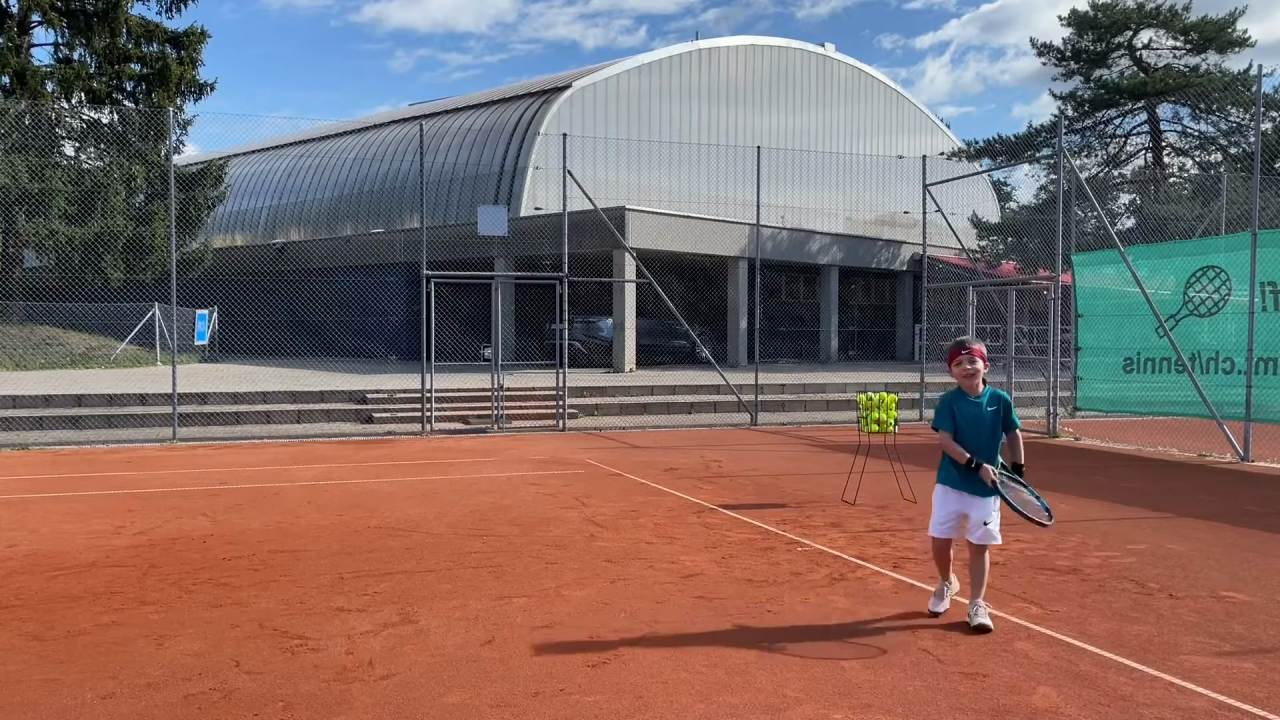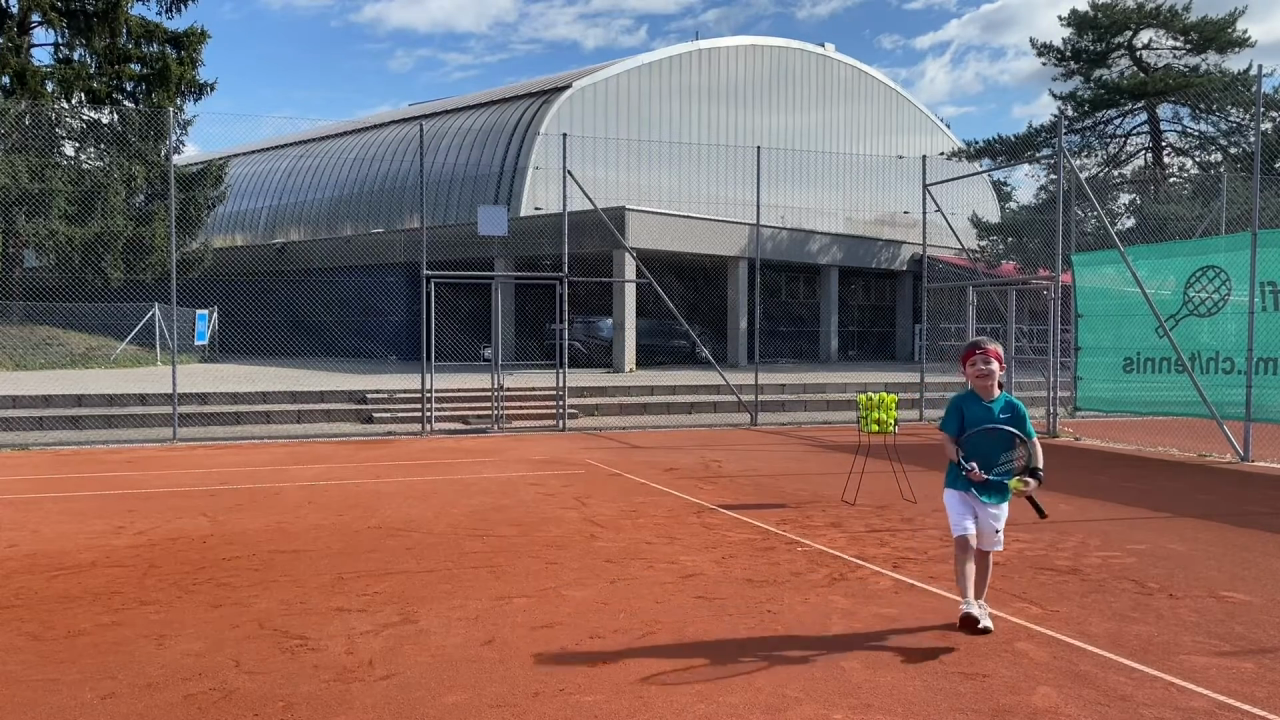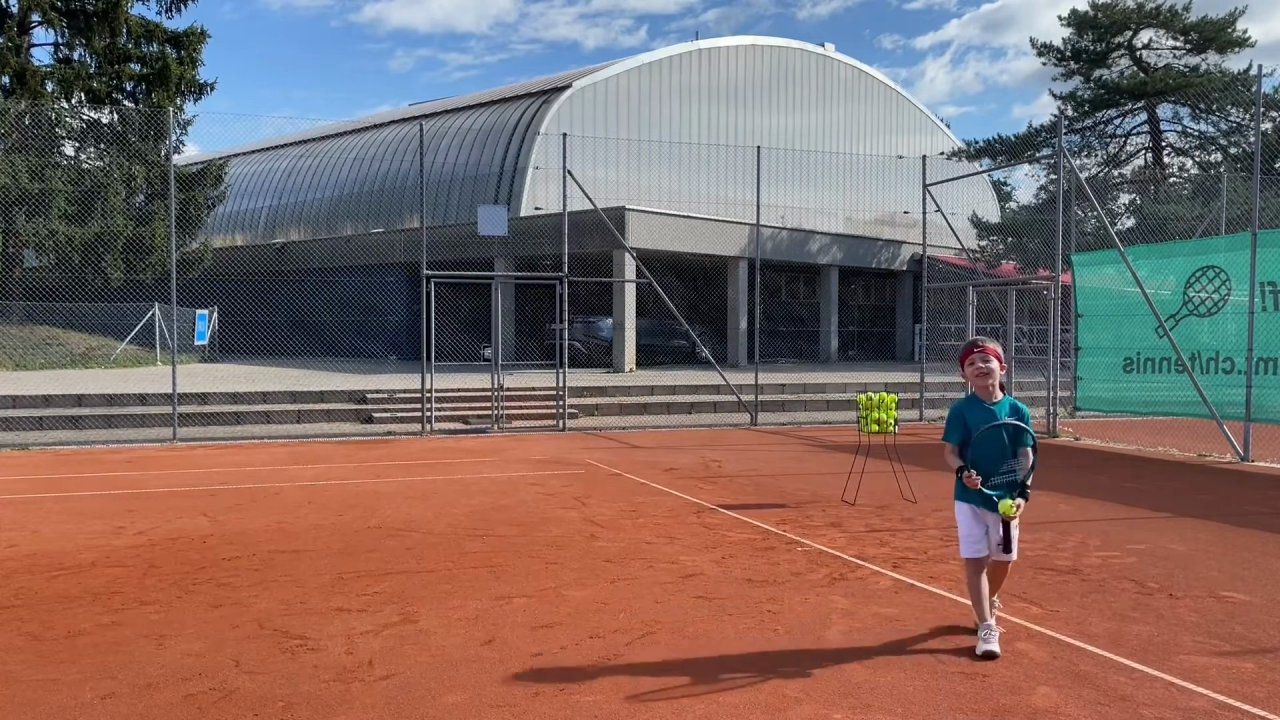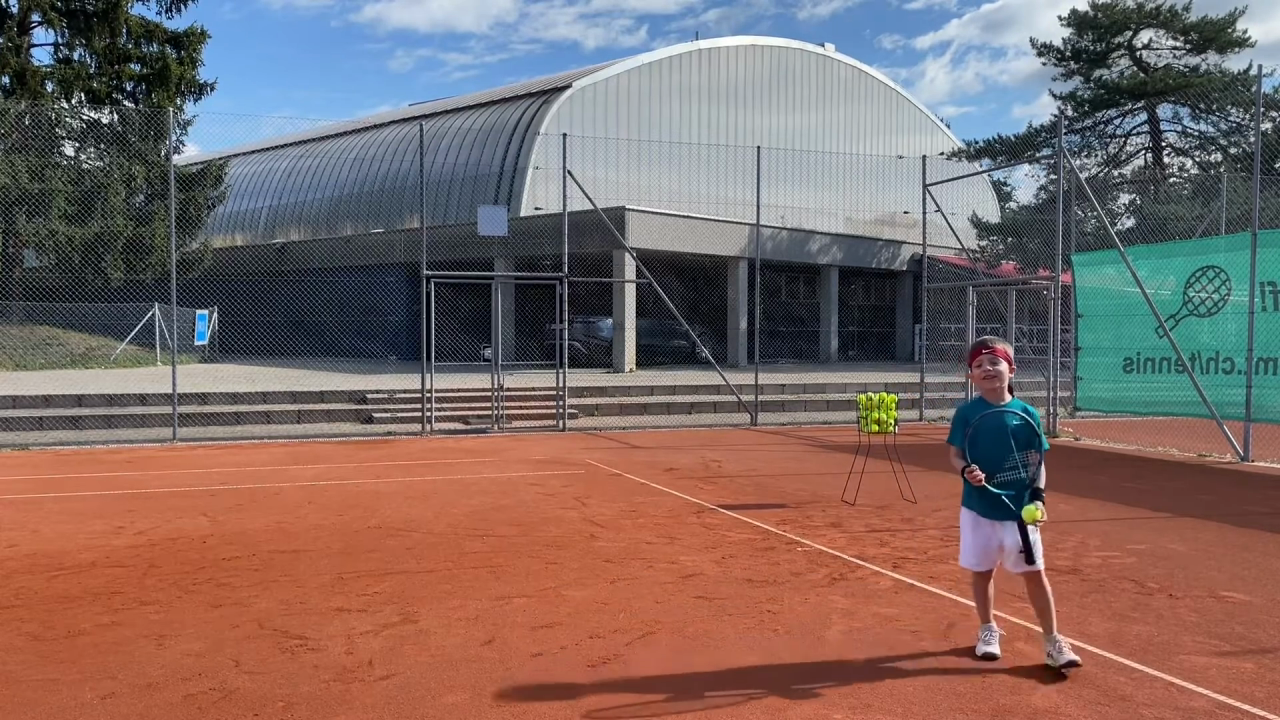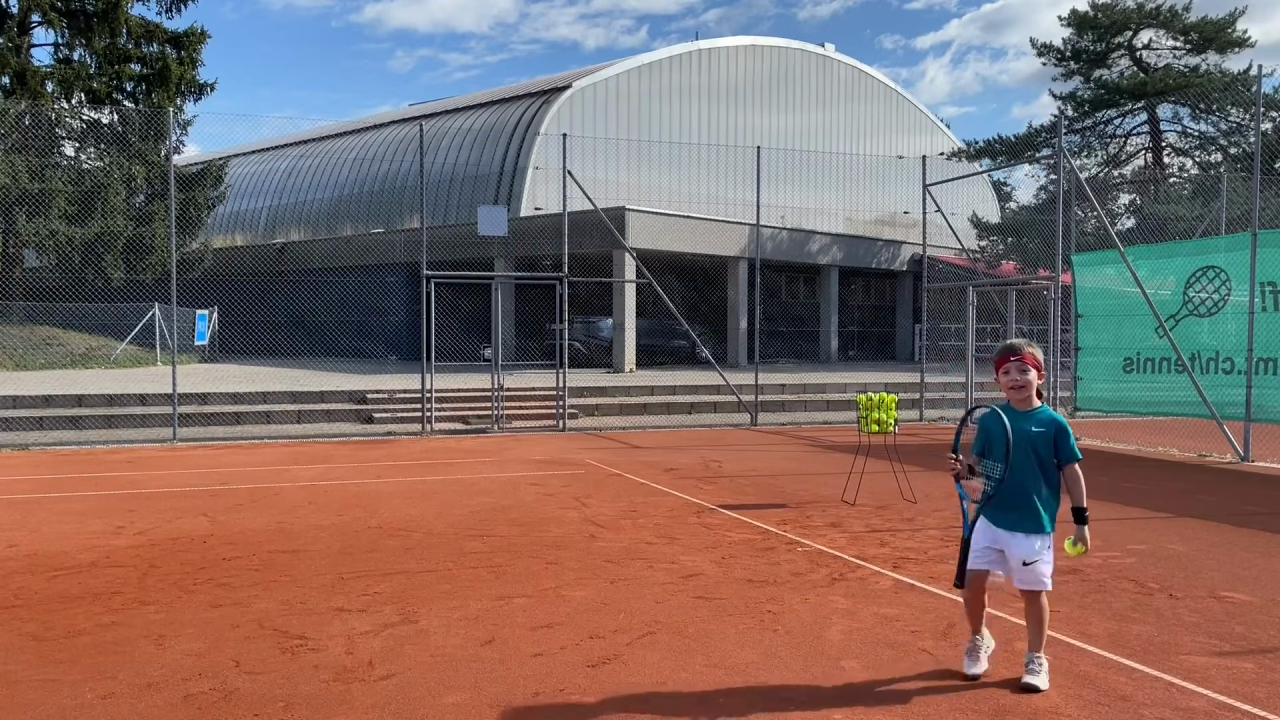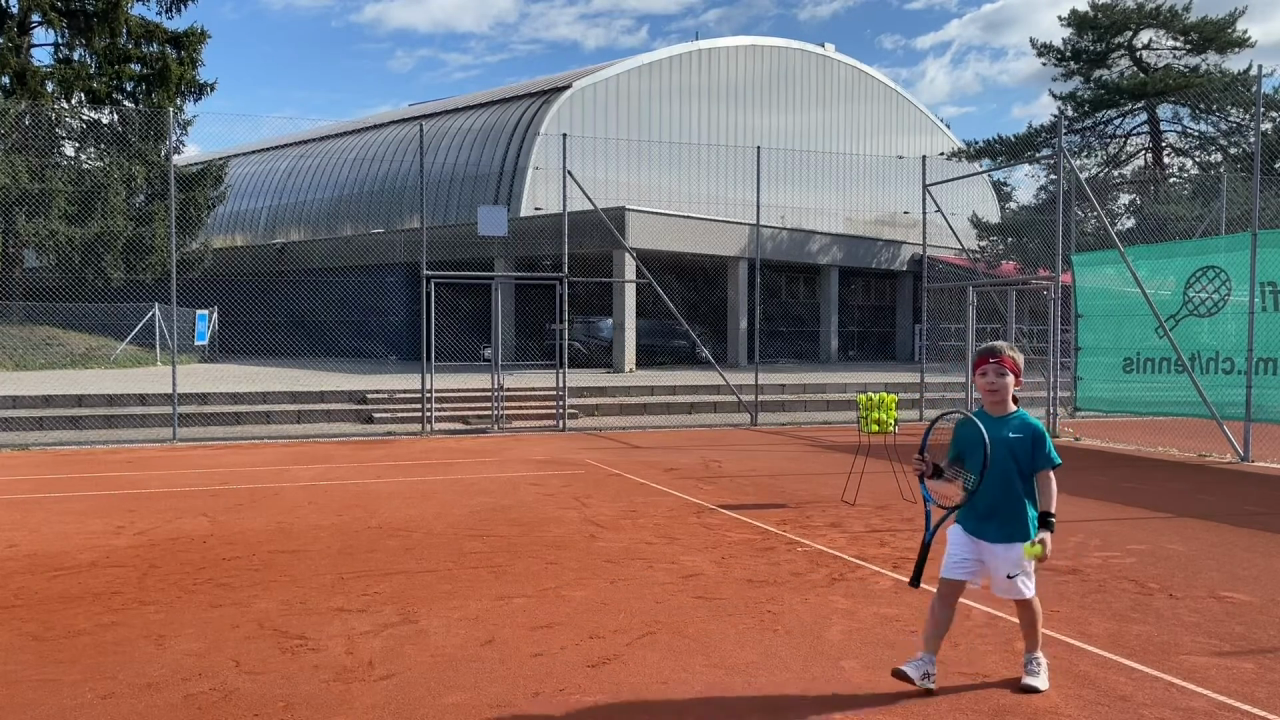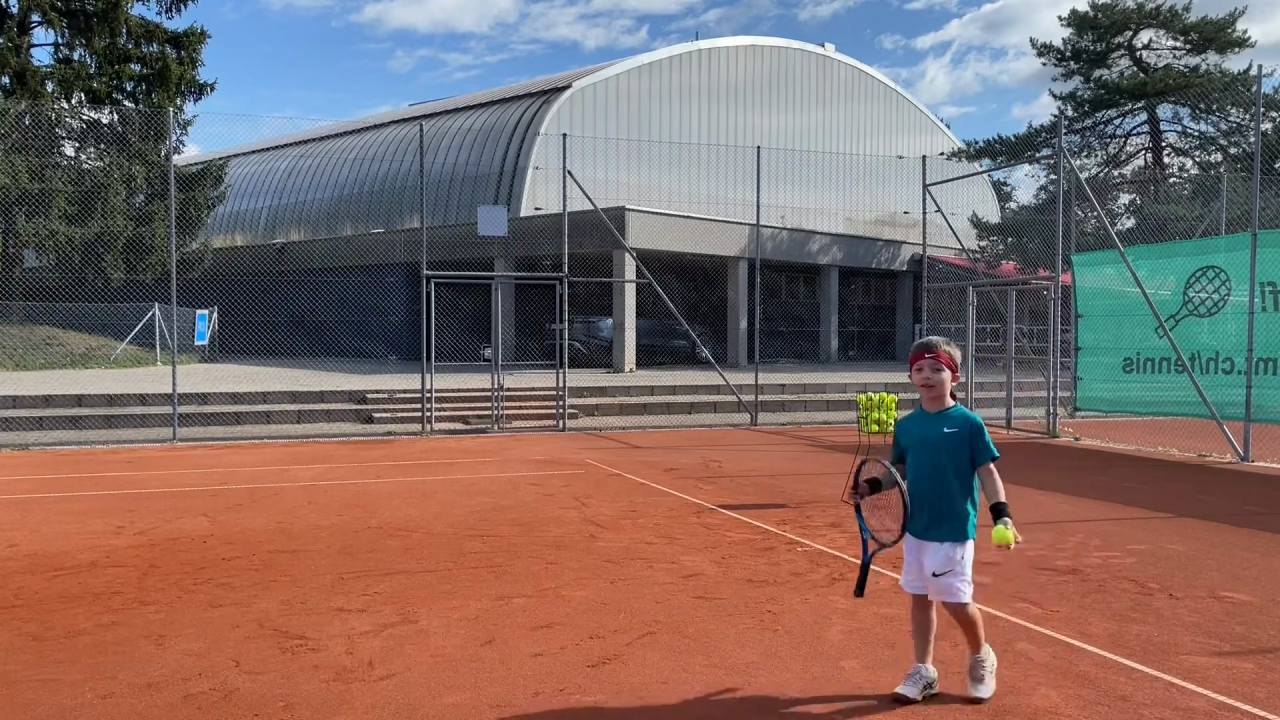
dt=0.4s
person 1, frame 1
left shoulder: (1001, 400)
right shoulder: (948, 401)
left elbow: (1013, 436)
right elbow: (946, 442)
left wrist: (1017, 470)
right wrist: (976, 465)
left hip: (986, 489)
right hip: (951, 484)
left knee: (979, 546)
right knee: (940, 541)
left ankle: (977, 605)
right ankle: (946, 582)
person 1, frame 2
left shoulder: (1013, 407)
right shoulder: (959, 403)
left elbow: (1032, 445)
right elbow: (948, 443)
left wrist: (1035, 475)
right wrist: (965, 465)
left hip: (996, 491)
right hip: (960, 488)
left knee: (985, 550)
right knee: (965, 543)
left ankle: (979, 605)
right ankle: (968, 605)
person 1, frame 3
left shoulder: (1018, 410)
right shoulder: (961, 410)
right elbow: (950, 452)
left wrist: (1022, 494)
right wrist: (963, 473)
right hip: (971, 499)
left knee: (1002, 561)
right knee: (975, 562)
left ankle: (989, 600)
right ankle: (987, 628)
person 1, frame 4
left shoulder: (1028, 414)
right shoulder: (966, 413)
left elbow: (1037, 462)
right elbow: (955, 456)
left wrist: (1038, 498)
right wrist: (967, 472)
left hip: (1019, 509)
right hip: (979, 508)
left knee: (1034, 572)
right knee: (982, 571)
left ankle: (1053, 641)
right ankle: (988, 630)
person 1, frame 5
left shoulder: (1054, 423)
left elbow: (1071, 472)
left wrist: (1081, 520)
right wrist: (962, 469)
left hip: (1036, 523)
right hip: (991, 517)
left knee: (1033, 592)
right knee: (973, 582)
left ankle: (1035, 660)
right ankle: (978, 639)
person 1, frame 6
left shoulder: (1031, 429)
left elbow: (1046, 479)
left wrist: (1046, 525)
right wrist: (933, 471)
left hip: (1014, 531)
right hip: (967, 525)
left knee: (1023, 597)
right knee: (947, 589)
left ankle: (1034, 660)
right ankle: (925, 663)
person 1, frame 7
left shoulder: (969, 423)
right shoulder: (905, 425)
left elbow: (987, 472)
left wrist: (1001, 514)
right wrist: (872, 487)
left hip: (955, 530)
right hip: (916, 528)
left knee: (956, 601)
right knee: (920, 599)
left ankle: (981, 658)
right ankle: (923, 671)
